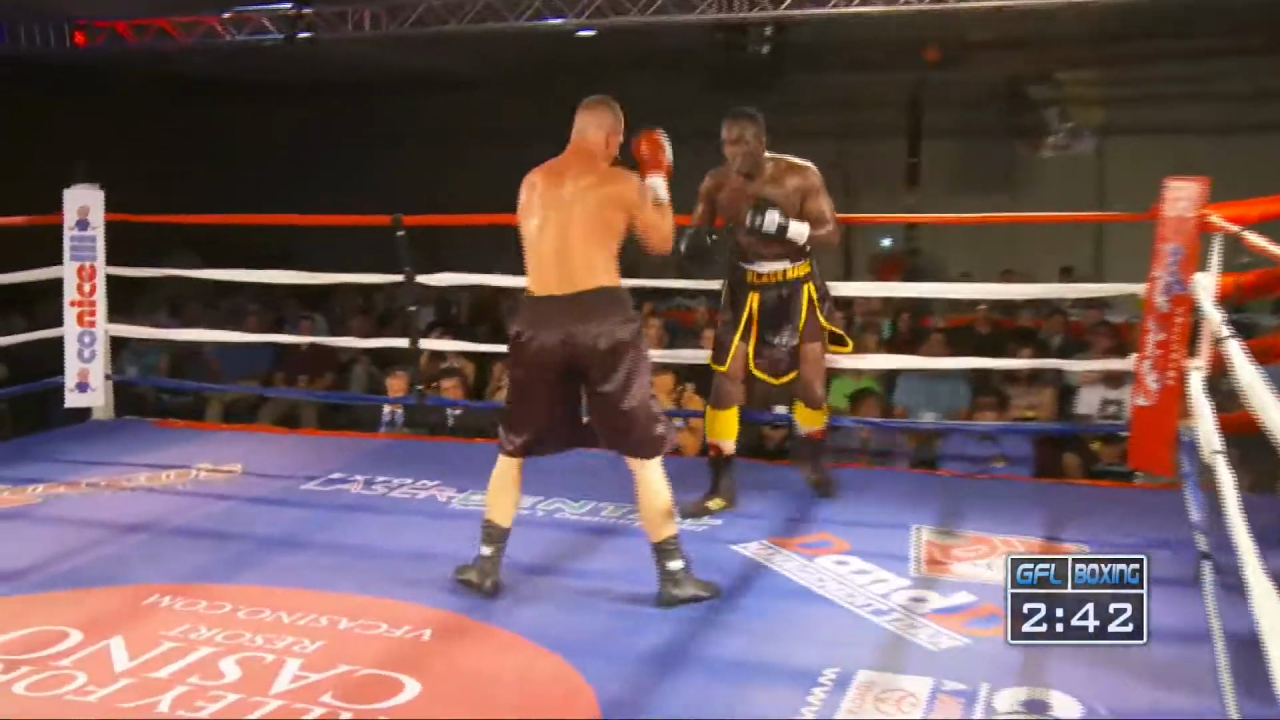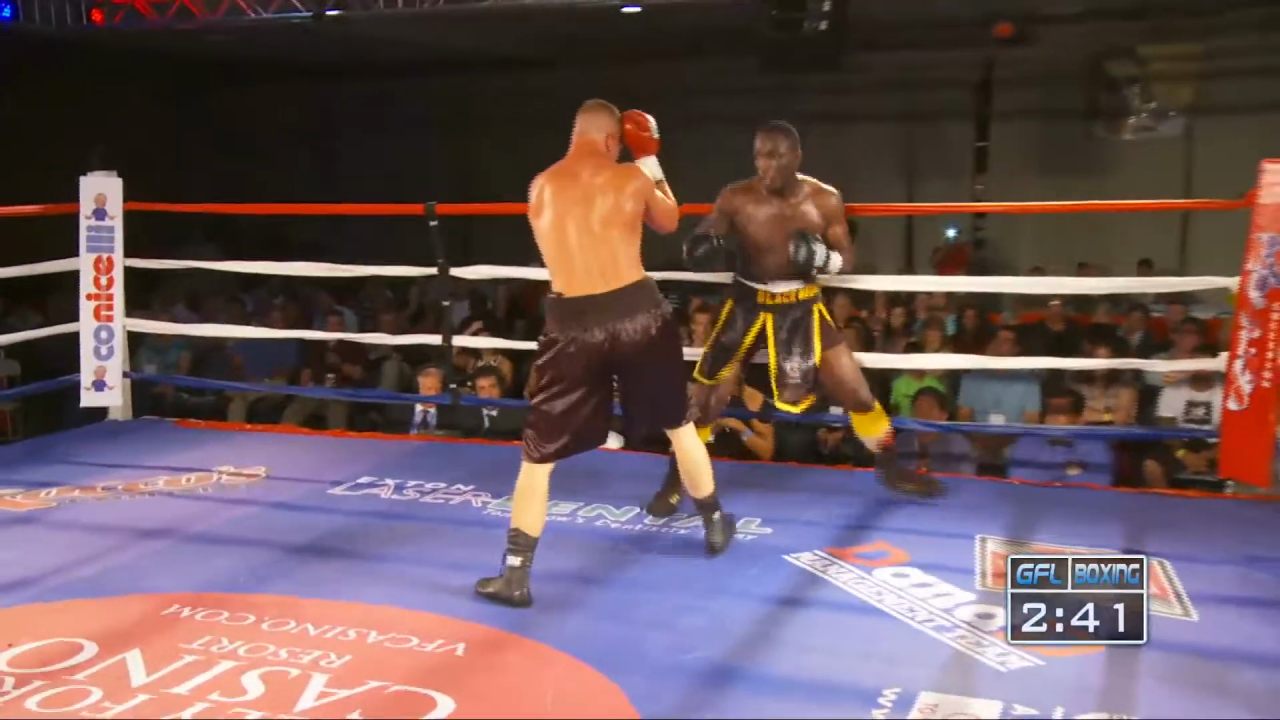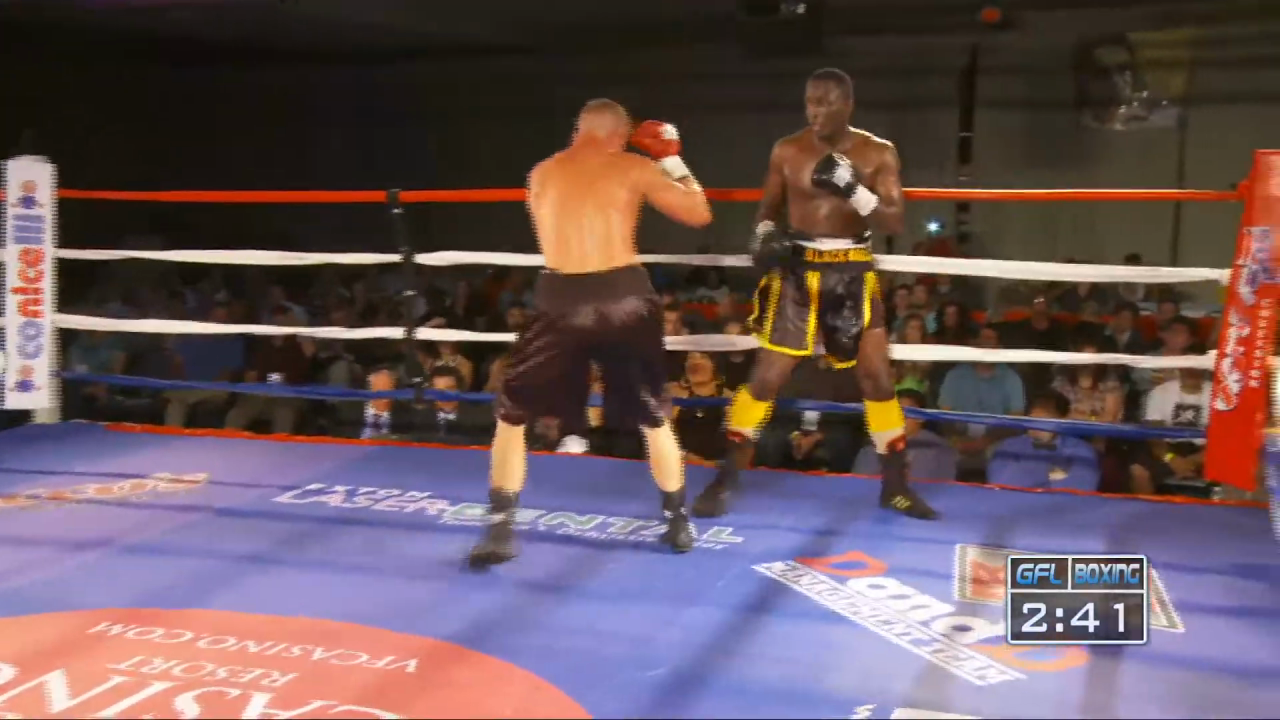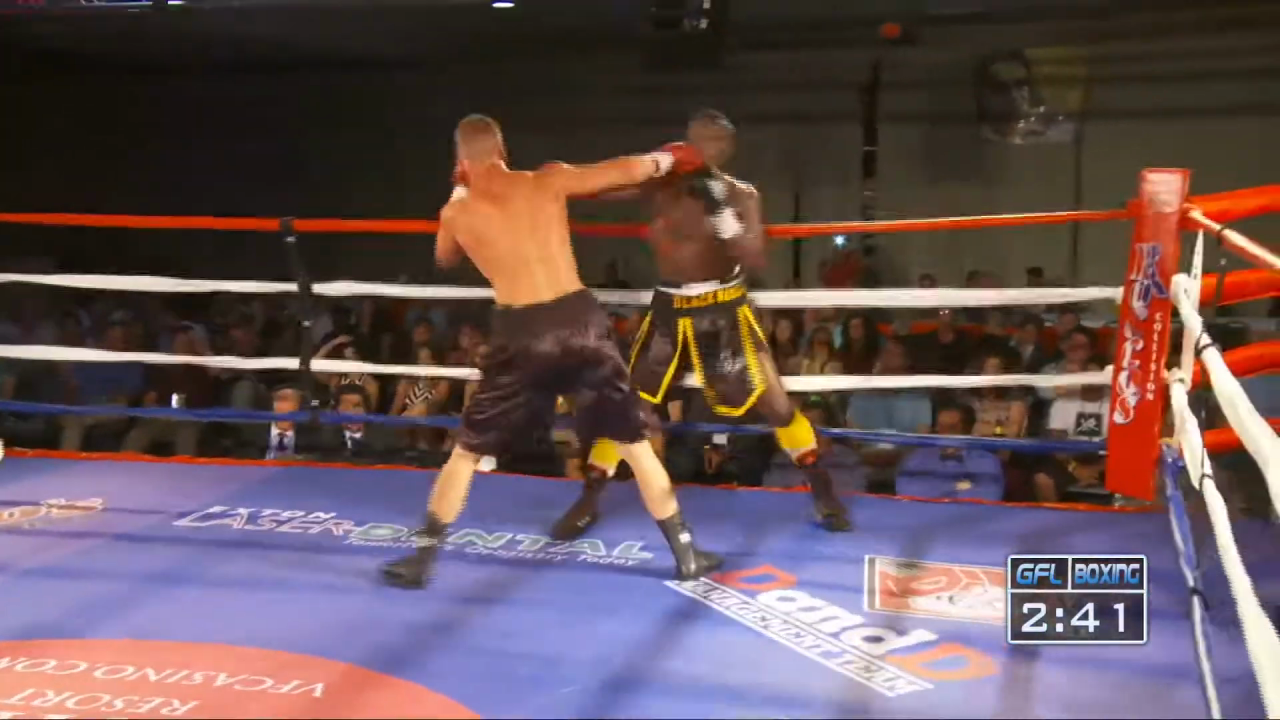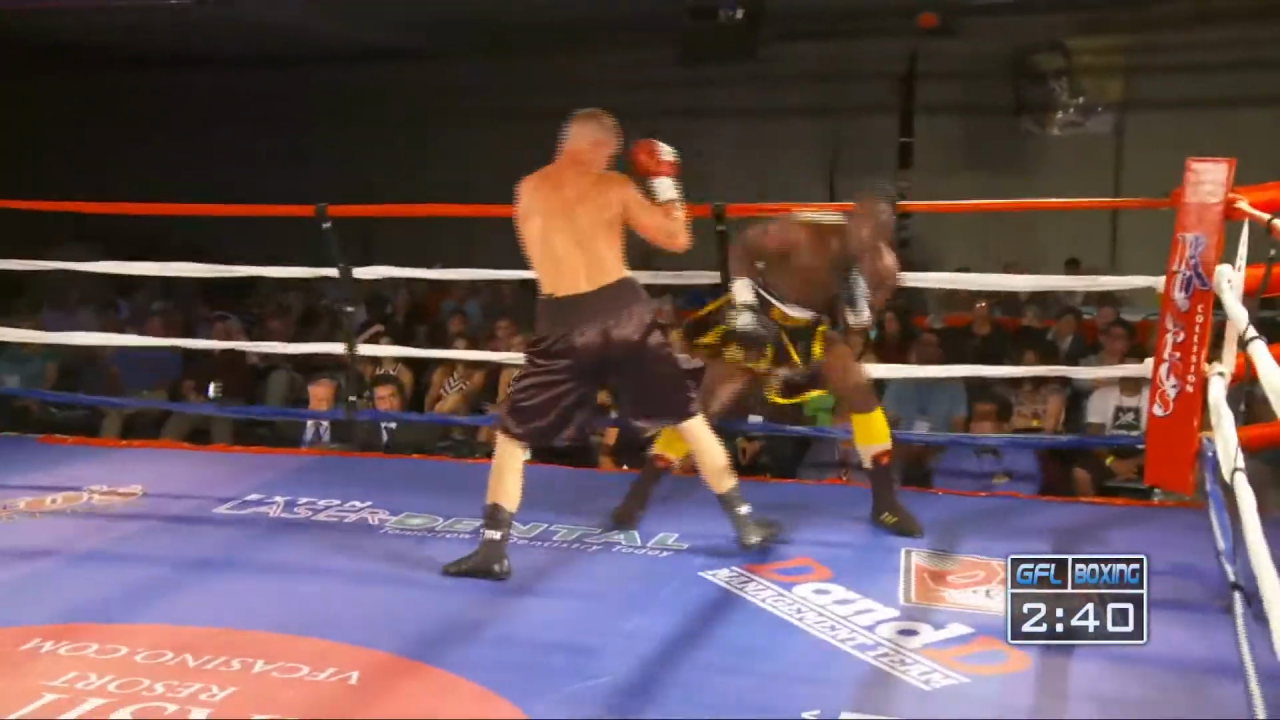
dt=0.4s
person 1, frame 1
left shoulder: (533, 181)
right shoulder: (622, 183)
right elbow: (661, 242)
right wrist: (658, 179)
left hip: (540, 321)
right hip: (604, 317)
left knee: (514, 447)
right knee: (646, 452)
left ankle: (486, 564)
right ankle: (675, 575)
person 1, frame 2
left shoulder: (540, 187)
right shoulder: (632, 178)
right elbow: (668, 220)
right wrist: (651, 156)
left hip: (574, 323)
right hip: (639, 313)
left knee: (539, 451)
right knee: (677, 423)
left ankle: (515, 575)
right ankle: (714, 523)
person 1, frame 3
left shoulder: (540, 174)
right shoulder: (634, 168)
right elbow: (699, 215)
right wrist: (671, 160)
left hip: (563, 302)
right hip: (625, 298)
left knee: (512, 417)
right knee: (655, 419)
left ankle: (499, 531)
right ankle: (678, 524)
person 1, frame 4
left shoulder: (457, 211)
right shoulder: (547, 181)
left elbow: (445, 258)
right elbow: (624, 172)
right wrist: (668, 158)
left hip: (521, 337)
right hip: (581, 324)
left knee: (469, 449)
right knee: (636, 442)
left ankle: (423, 554)
right ankle: (685, 551)
person 1, frame 5
left shoulder: (528, 190)
right shoulder: (613, 187)
right elbow: (677, 241)
right wrist: (664, 181)
left hip: (562, 324)
right hip: (622, 312)
left knee: (512, 436)
right knee: (691, 420)
left ankle: (492, 551)
right ankle: (746, 523)
person 2, frame 1
left shoulder: (802, 175)
right shoulder: (716, 183)
left elbow: (832, 233)
right elbow: (698, 228)
left wrist: (787, 226)
right wrist: (692, 241)
left hip: (797, 287)
right hip: (745, 289)
left knee: (811, 390)
right knee: (725, 388)
left ankle: (813, 460)
right ankle: (721, 486)
person 2, frame 2
left shoulder: (826, 199)
right shoulder: (736, 198)
left elbow: (848, 260)
right elbow: (702, 240)
left wrist: (823, 260)
right wrist: (699, 245)
left hip: (804, 309)
right hip: (750, 307)
left knee: (859, 397)
right knee: (707, 402)
left ankle: (895, 471)
right ankle: (674, 483)
person 2, frame 3
left shoulder: (878, 153)
right shoulder: (787, 150)
left elbow: (896, 223)
right elbow: (769, 207)
left wrist: (853, 189)
right wrist: (765, 236)
left hip: (852, 272)
right hip: (797, 269)
left knee: (878, 379)
right knee: (767, 377)
left ankle: (895, 486)
right ankle: (726, 476)
person 2, frame 4
left shoulder: (740, 195)
right shoulder: (662, 180)
left elbow: (756, 262)
left wrist: (722, 211)
left hip: (725, 313)
right hip: (670, 313)
left knee: (778, 407)
left ankle: (823, 494)
right ankle: (587, 502)
person 2, frame 5
left shoulder: (884, 266)
right shoulder: (803, 231)
left elbow: (869, 326)
right elbow: (743, 246)
left wrist: (860, 305)
right wrist: (741, 304)
left hip: (810, 327)
right hip: (762, 315)
left knee: (860, 390)
right knee: (709, 402)
left ankle: (886, 502)
right ankle: (640, 491)
